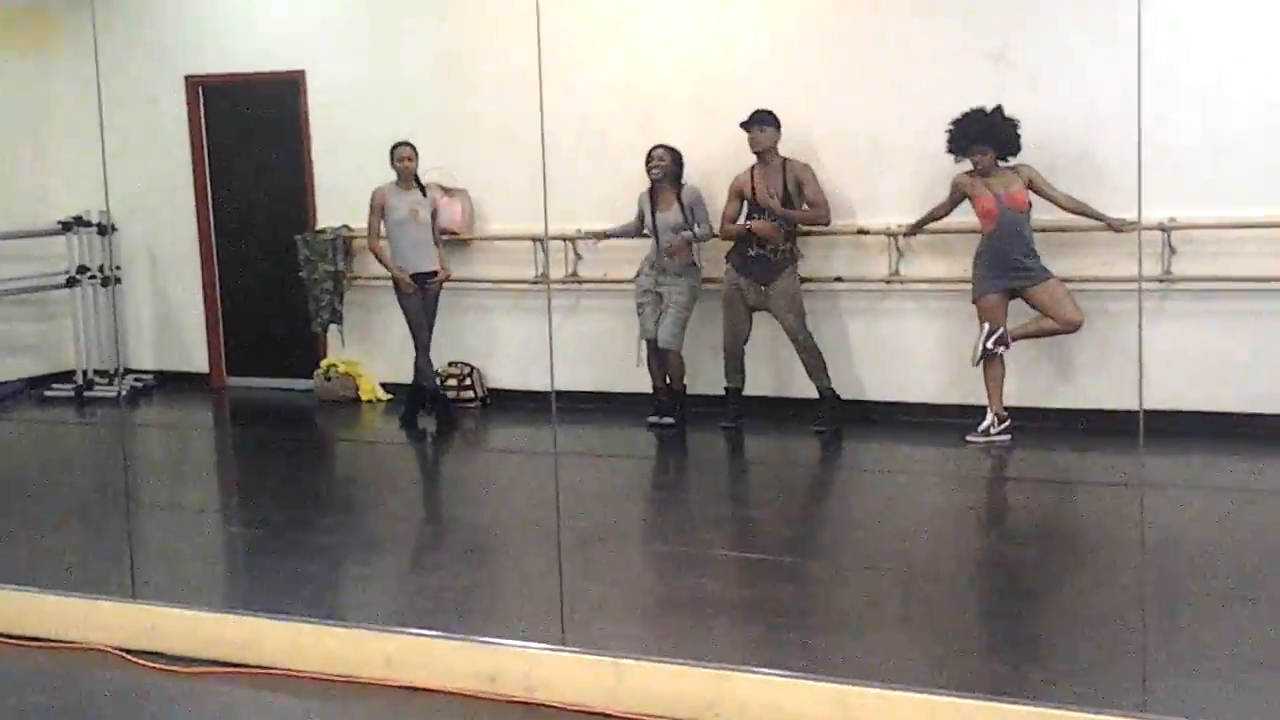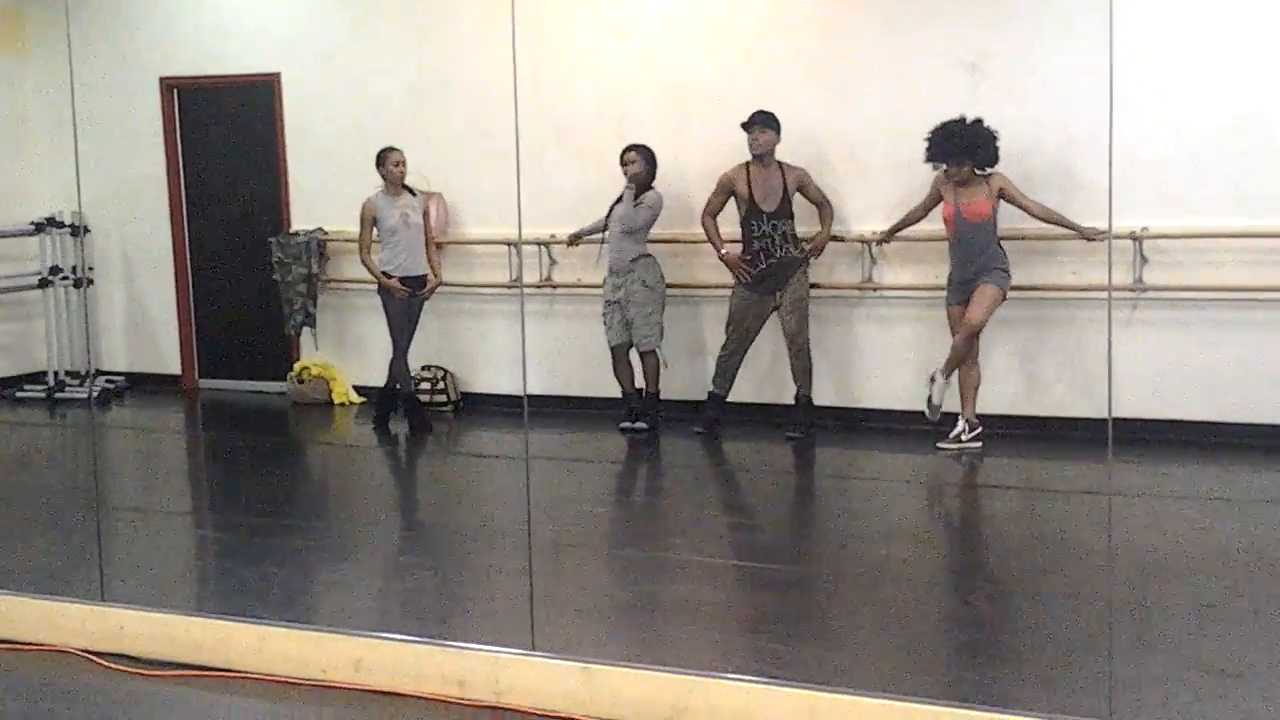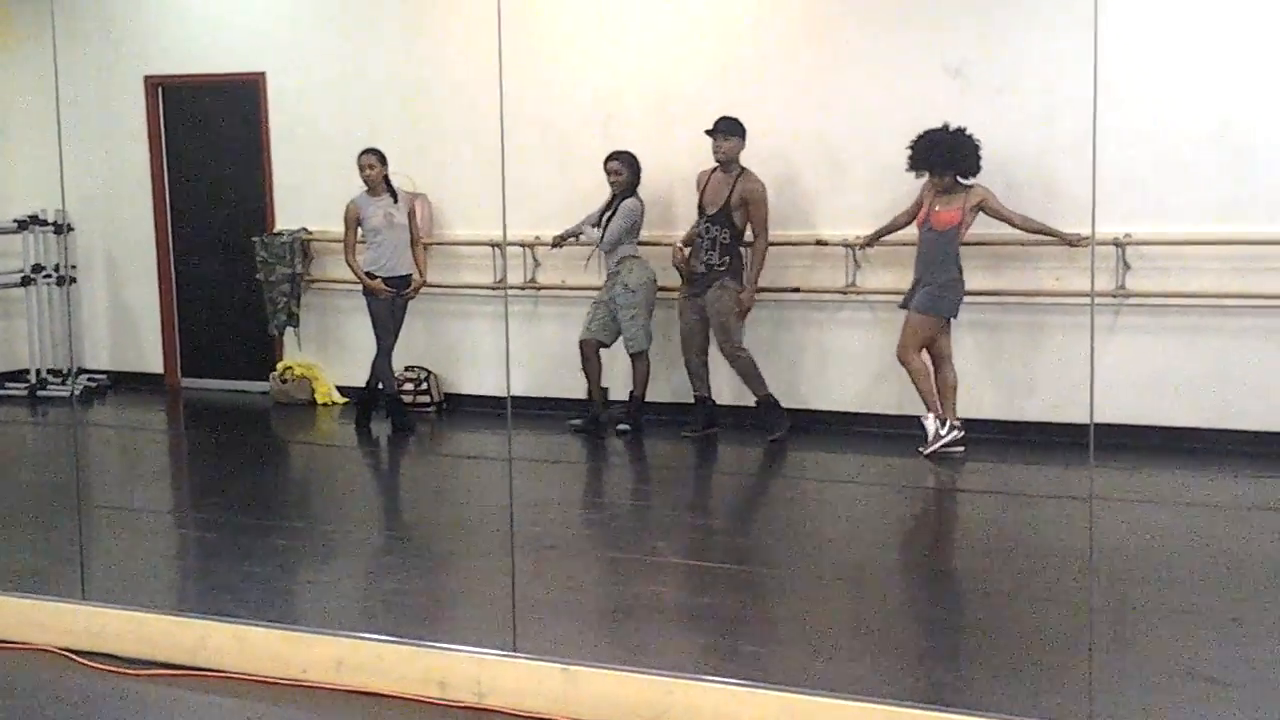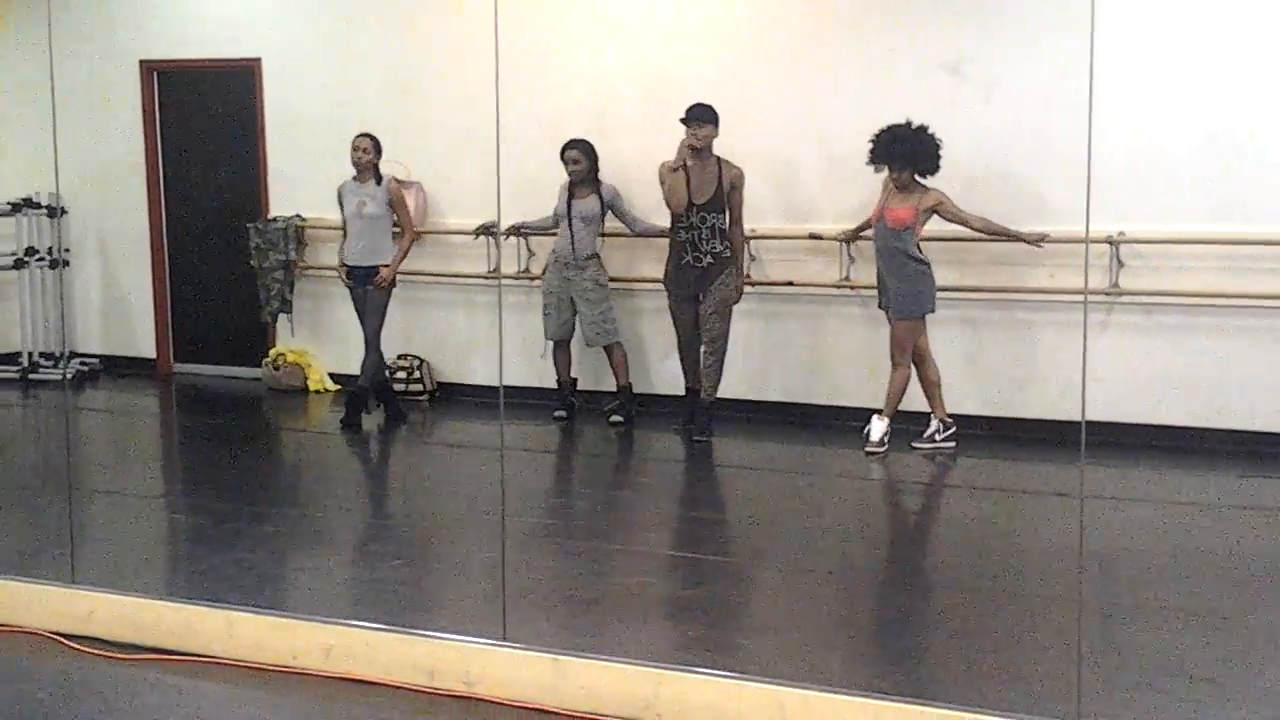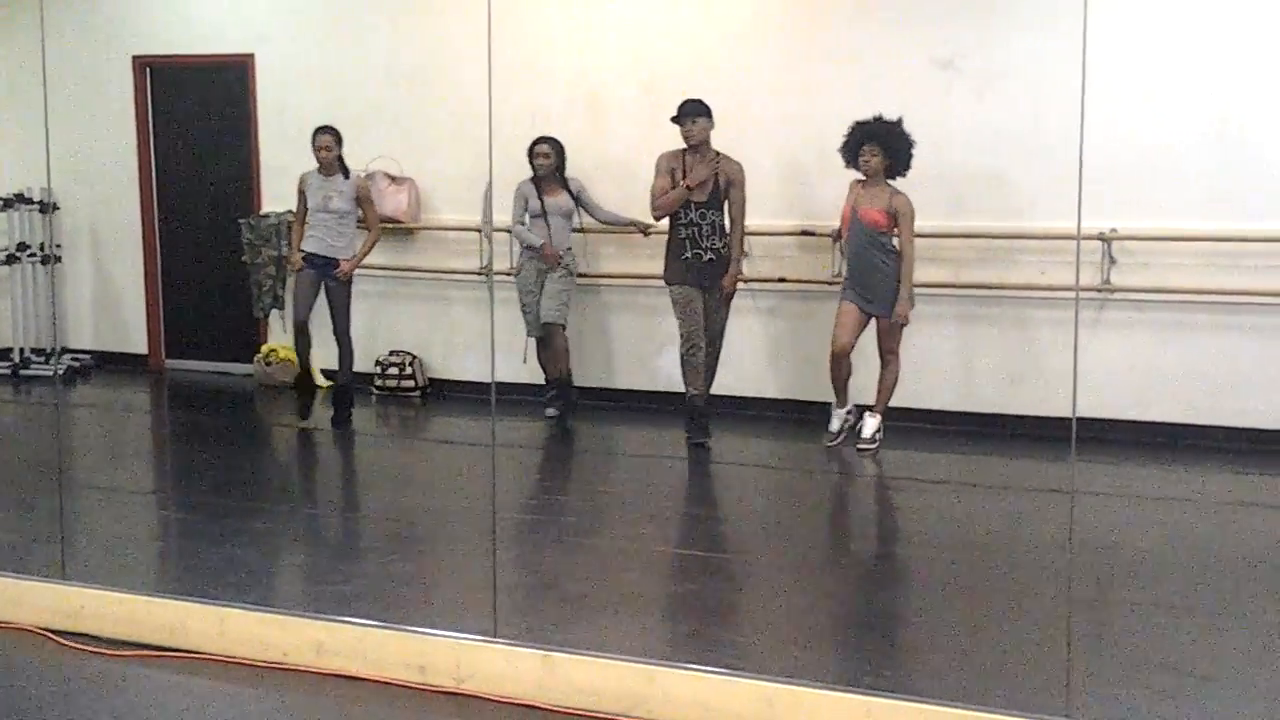
dt=1s
person 1, frame 1
left shoulder: (1022, 174)
right shoulder: (965, 182)
left elbow: (1062, 200)
right elbow: (944, 209)
left wrist: (1106, 219)
right wrist: (917, 226)
left hip: (1028, 265)
right hip: (991, 270)
left knee: (1072, 319)
right knee: (992, 347)
left ankle: (1006, 336)
right ankle: (997, 418)
person 1, frame 2
left shoulder: (994, 183)
right shoulder: (943, 182)
left elbow: (1034, 208)
right elbow: (921, 210)
left wrist: (1079, 229)
right wrist: (890, 232)
left hip: (991, 269)
right hip: (959, 275)
left knee: (973, 322)
right knee: (968, 347)
left ankle: (941, 377)
right ankle: (969, 425)
person 1, frame 3
left shoulder: (975, 196)
right shoulder: (929, 190)
left elbow: (1014, 219)
right elbow: (908, 215)
left wrist: (1061, 235)
right wrist: (875, 236)
left hip: (942, 285)
right hip: (925, 283)
left knee: (907, 351)
right knee: (940, 357)
left ankle: (938, 421)
right ankle: (950, 428)
person 1, frame 4
left shoulder: (930, 198)
right shoulder: (888, 186)
left elbow: (972, 221)
left wrist: (1019, 236)
right wrist: (856, 230)
left hip: (911, 283)
right hip: (890, 283)
left knee: (900, 358)
right knee: (920, 355)
left ankle: (881, 424)
right ankle: (942, 425)
person 1, frame 5
left shoulder: (898, 201)
right shoulder: (854, 188)
left elbow: (907, 251)
left wrist: (904, 298)
right wrist: (843, 232)
left hip: (888, 285)
right hip: (856, 285)
left knee: (888, 355)
right knee: (839, 348)
left ankle: (874, 420)
right ankle: (842, 408)
person 2, frame 1
left shoulder: (799, 172)
right shoulder: (741, 181)
left elbow: (823, 215)
right elbow: (725, 230)
left wrist: (781, 211)
right wrist: (751, 226)
left hip: (780, 270)
right hip: (741, 269)
left knee: (799, 335)
right knee: (734, 338)
left ankle: (828, 400)
right ankle: (733, 401)
person 2, frame 2
left shoulder: (795, 175)
right shoulder: (733, 178)
left elbow: (824, 204)
right elbow: (708, 216)
left wrist: (824, 234)
right wrist: (723, 252)
left hip: (792, 270)
right hip: (752, 272)
left knee: (797, 338)
right knee: (735, 341)
left ankle: (803, 408)
right ankle: (714, 405)
person 2, frame 3
left shoulder: (751, 187)
right shoulder: (703, 179)
left elbow: (761, 240)
left wrist: (750, 288)
right wrist: (682, 243)
left hip: (725, 275)
right hip: (693, 273)
left knee: (730, 345)
right knee: (691, 345)
left ankle: (771, 409)
right ankle: (705, 411)
person 2, frame 4
left shoulder: (731, 173)
right shoulder: (670, 168)
left elbow: (735, 225)
right elbow: (677, 206)
left wrist: (739, 271)
right wrist: (680, 161)
left hip: (718, 268)
right hip: (681, 267)
left knee: (714, 341)
right knee: (687, 340)
left ankle: (705, 412)
right ankle: (692, 400)
person 2, frame 5
left shoulder: (730, 169)
right shoulder: (669, 162)
left elbow: (737, 223)
right elbow: (658, 209)
left wrist: (734, 268)
right wrist: (692, 180)
left hip: (718, 264)
right hip: (682, 263)
left knee: (712, 340)
right knee: (692, 338)
left ankle: (697, 411)
right ankle: (697, 411)
person 3, frame 1
left shoulder: (428, 195)
right shoulder: (382, 195)
right elbow: (373, 241)
left wrist: (445, 267)
right wrist: (395, 272)
left hip: (431, 275)
right hip: (406, 277)
left knee: (423, 343)
right knee: (422, 342)
left ankle: (412, 408)
right ankle: (440, 406)
person 3, frame 2
left shoulder: (419, 200)
right shoulder: (372, 205)
left elbow: (430, 243)
right elbow: (364, 252)
left wrist: (437, 276)
right wrist: (384, 280)
left hip: (419, 280)
right hip: (393, 282)
left knee: (403, 347)
right knee: (401, 346)
left ankle: (384, 406)
right ankle: (413, 410)
person 3, frame 3
left shoulder: (405, 201)
right shoulder: (356, 207)
left elbow: (416, 243)
right elbow: (349, 253)
left wrist: (421, 275)
right wrist: (367, 281)
left hip: (403, 281)
right hip: (377, 282)
left knee: (387, 346)
right knee: (385, 345)
left ankle: (368, 401)
right ankle: (396, 410)
person 3, frame 4
left shoulder: (389, 189)
right shoulder: (344, 190)
left elbow: (409, 233)
left wrist: (392, 268)
right wrist: (341, 265)
left hip: (378, 272)
right hip: (354, 272)
left knee: (371, 338)
right knee: (371, 338)
left ankle: (356, 403)
right ankle: (389, 402)
person 3, frame 5
left shoulder: (356, 184)
right shoulder: (306, 181)
left elbow: (374, 229)
right elbow: (298, 221)
left wrist: (354, 263)
right wrist: (295, 252)
left hip: (338, 264)
right hip: (310, 259)
left knee: (341, 333)
right knee: (300, 321)
left ankle: (343, 401)
right ankle: (306, 381)
person 4, frame 1
left shoulder: (690, 194)
right shoulder: (646, 197)
left elbow: (707, 229)
left wrist: (687, 237)
right wrist: (607, 232)
left hip: (682, 277)
right hip: (651, 274)
left knee: (668, 342)
right knee: (651, 341)
left ankle: (677, 402)
right ankle: (661, 401)
person 4, frame 2
left shoulder: (652, 197)
right shoulder: (627, 195)
left elbow: (627, 224)
right elbow: (610, 220)
left wrist: (630, 187)
right wrist: (582, 232)
left hip: (641, 275)
right hip: (615, 277)
left knee: (645, 345)
right knee: (618, 347)
left ankle: (650, 408)
right ankle: (632, 406)
person 4, frame 3
left shoulder: (632, 204)
right shoulder: (615, 200)
left elbow: (604, 241)
right elbow: (595, 218)
left wrist: (584, 231)
right wrist: (566, 233)
left hip: (633, 277)
right hip: (614, 279)
left knee: (637, 347)
right knee: (588, 342)
left ankle: (635, 410)
right ankle: (596, 410)
person 4, frame 4
left shoulder: (606, 192)
right shoulder: (565, 189)
left elbow: (634, 224)
left wrist: (665, 230)
right wrist: (523, 225)
left hip: (588, 270)
right hip: (557, 269)
left knee: (606, 335)
right knee: (560, 336)
left ankle: (625, 396)
right ankle: (566, 395)
person 4, frame 5
left shoulder: (573, 185)
right shoulder: (525, 188)
left elbow: (600, 214)
right elbow: (516, 226)
left wrist: (633, 222)
right wrist: (541, 244)
left hip: (562, 263)
right hip: (531, 263)
left knee: (552, 322)
right knee: (540, 330)
left ankle: (563, 387)
right ankle: (556, 387)
